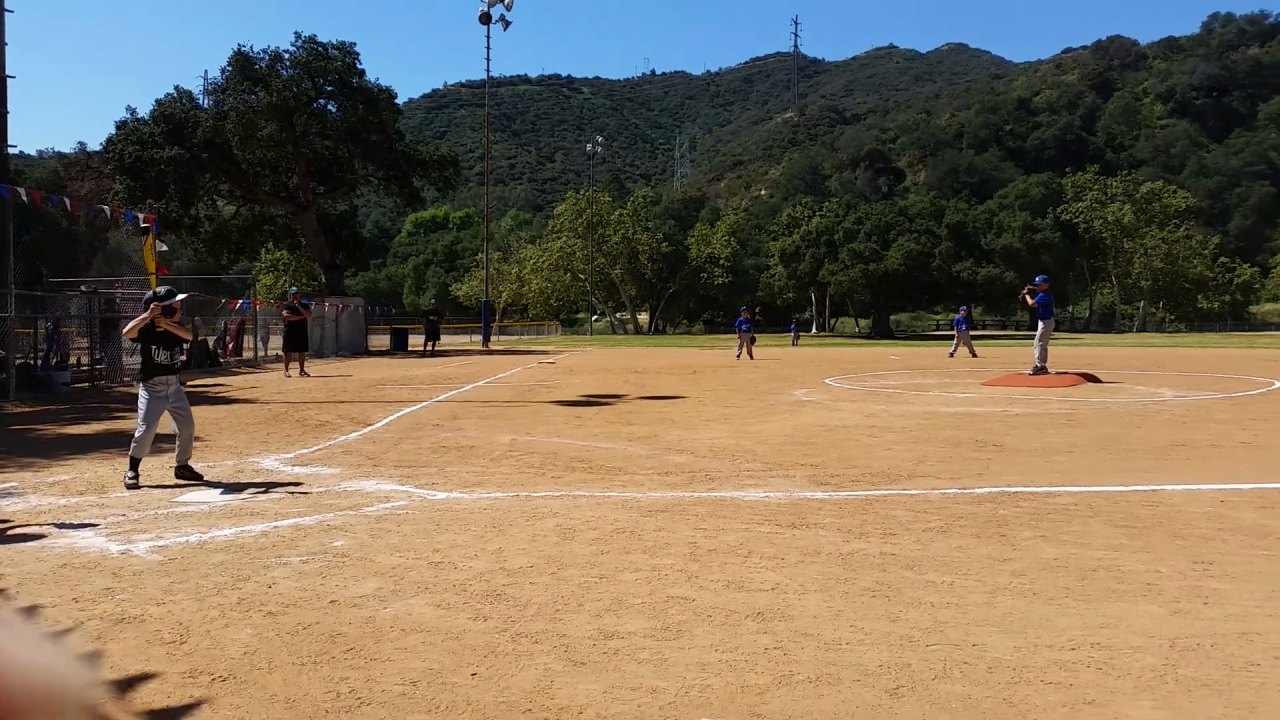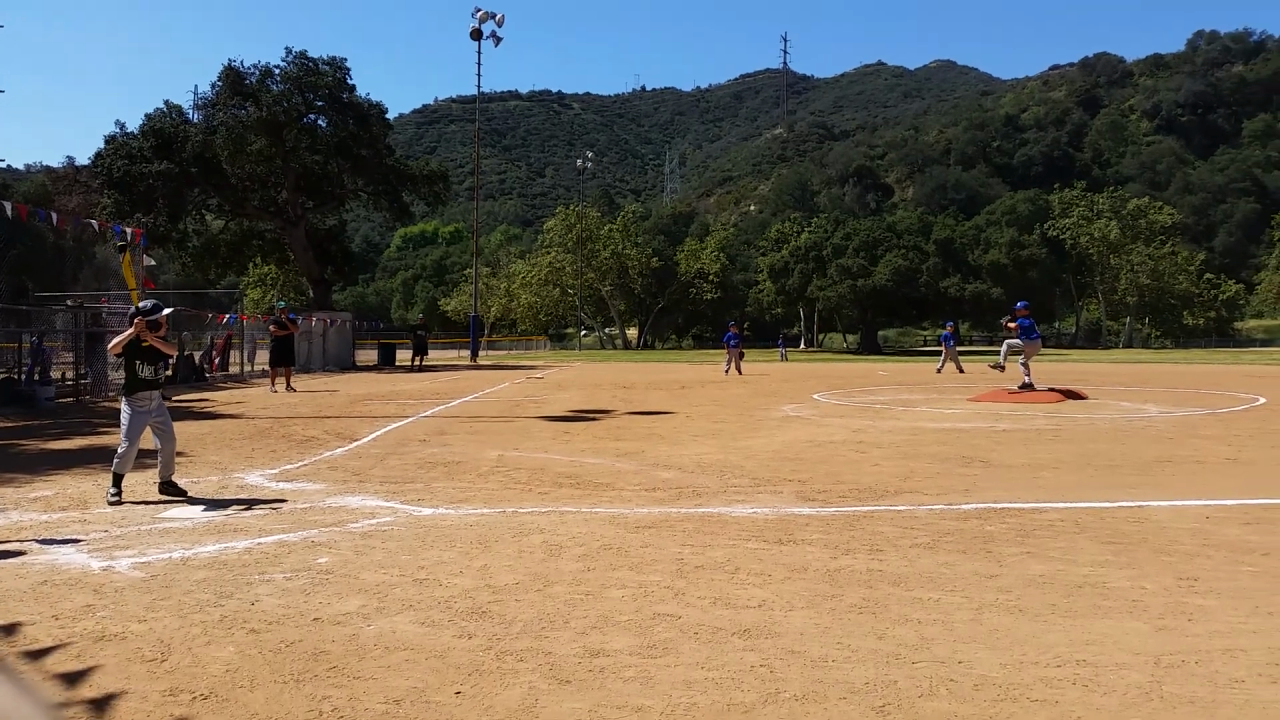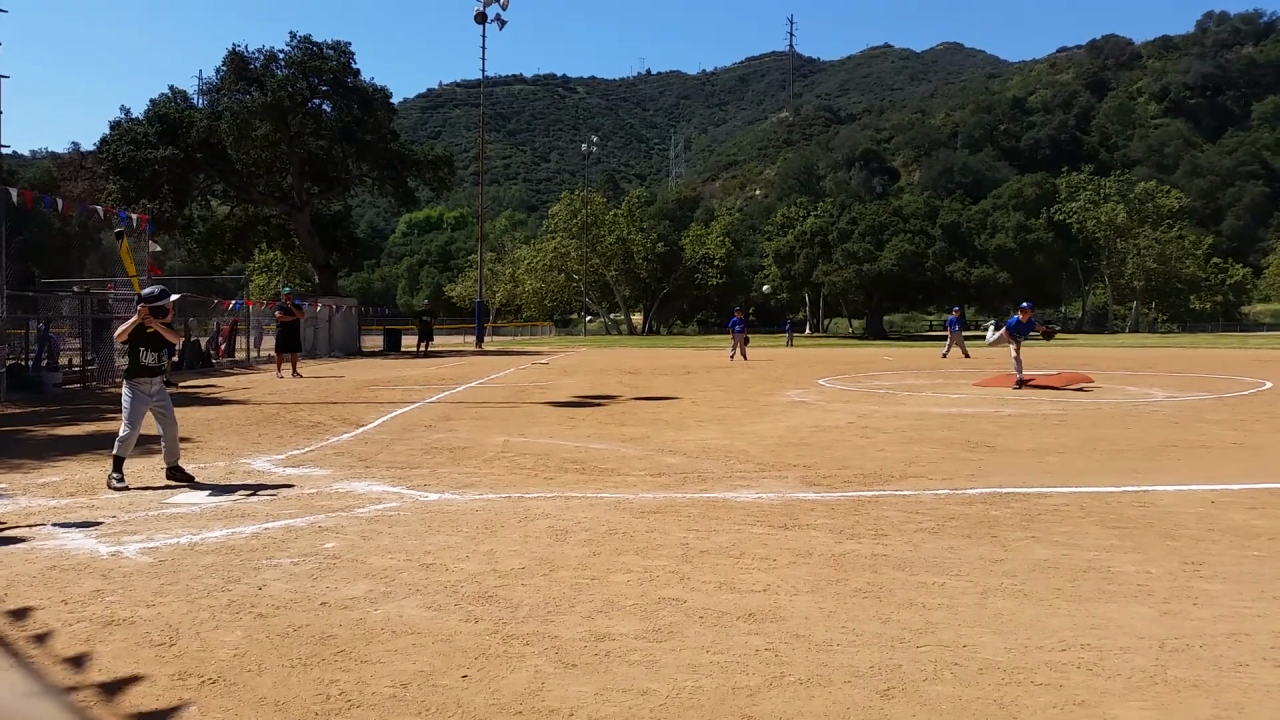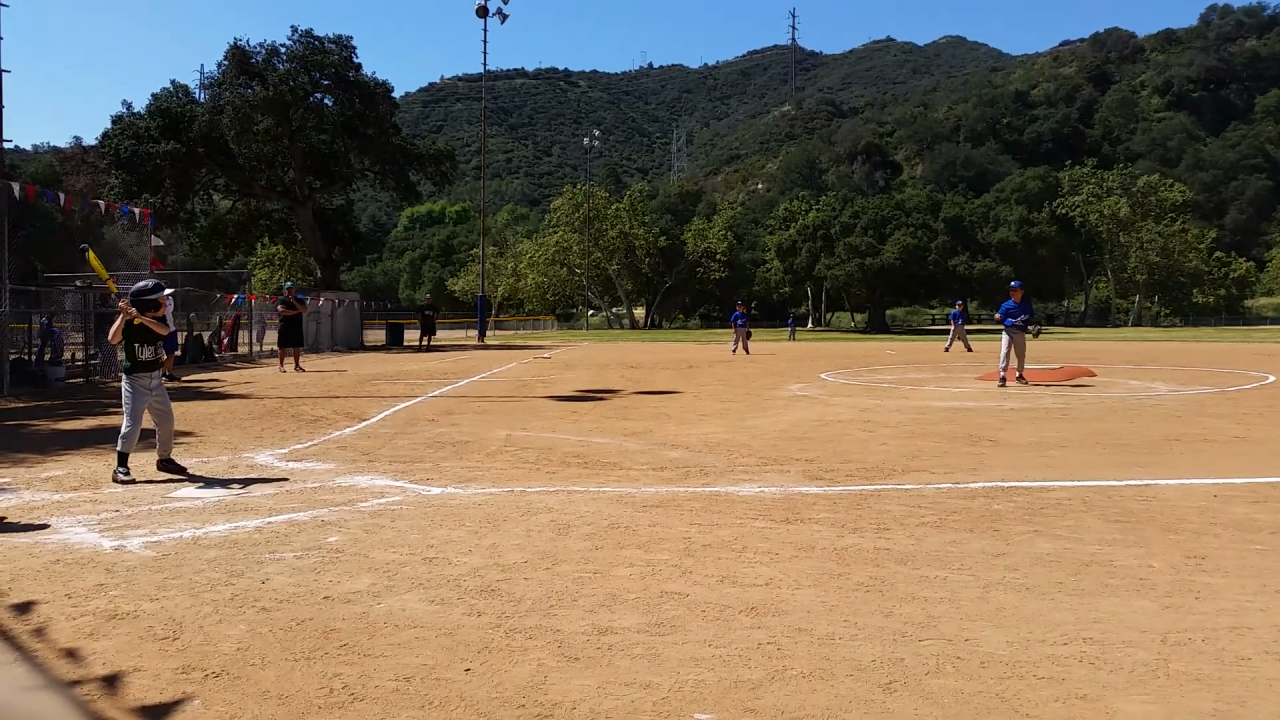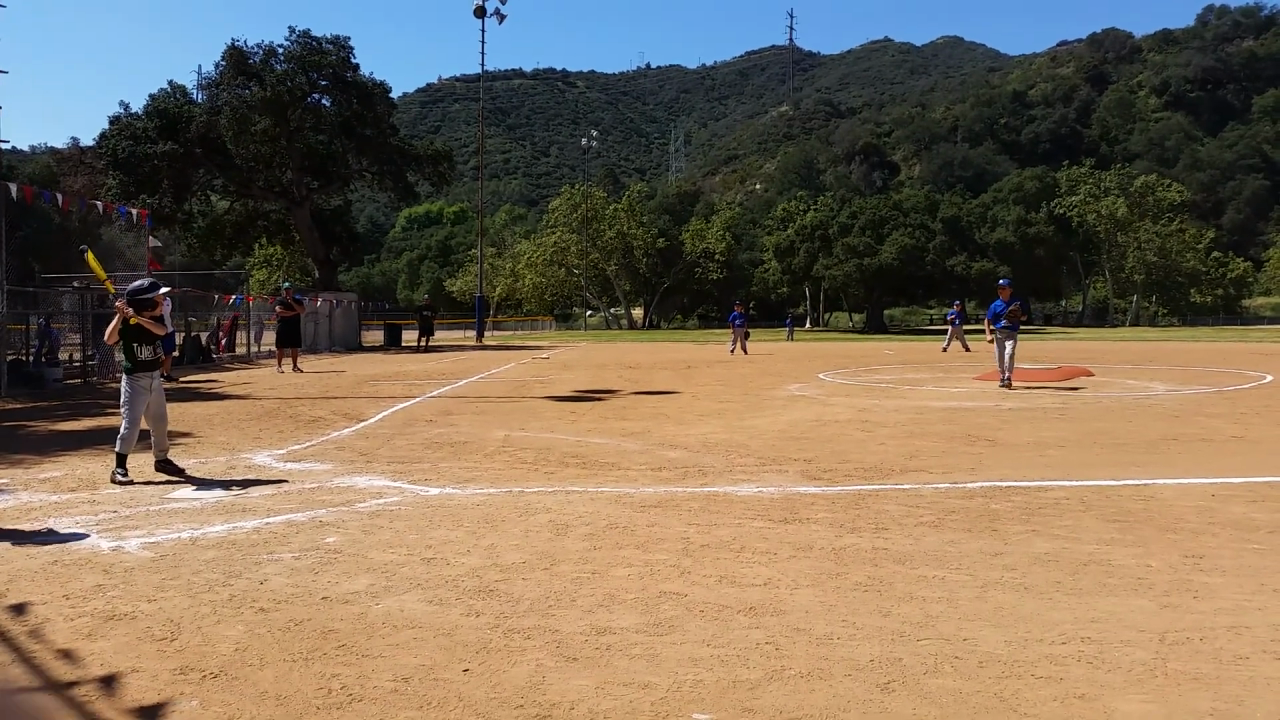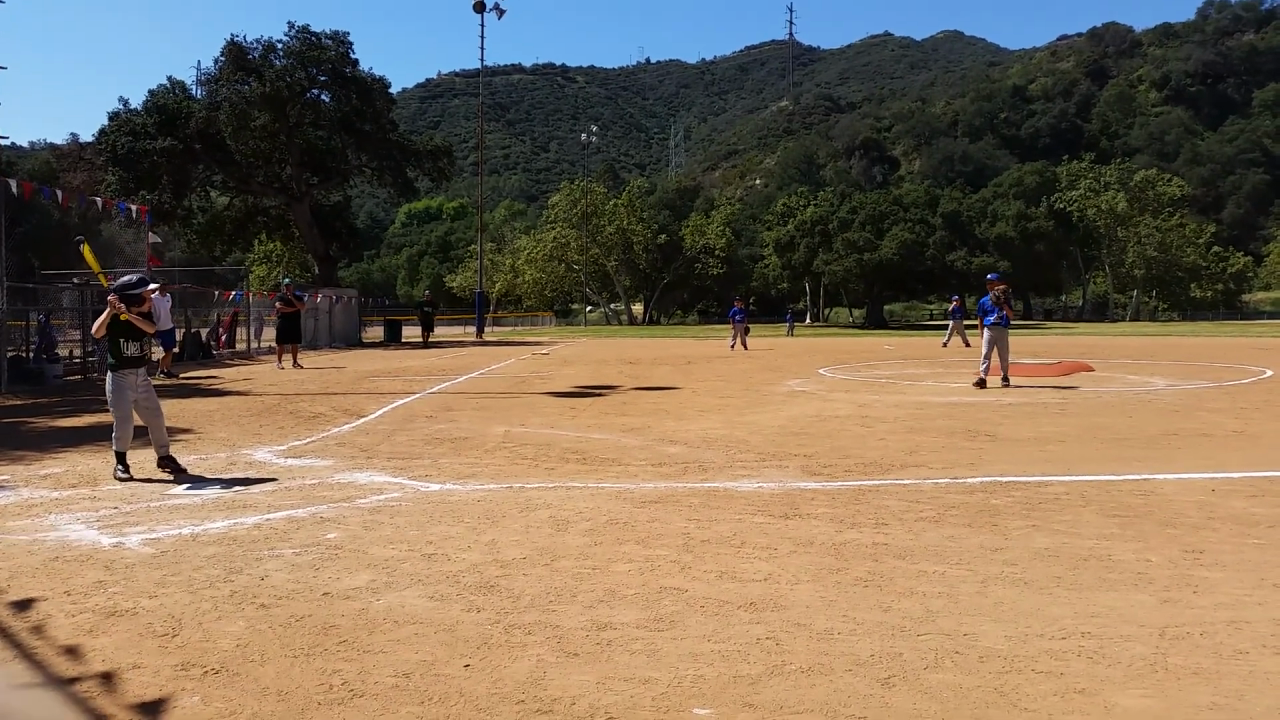
dt=0.7s
person 1, frame 1
left shoulder: (174, 327)
right shoulder: (147, 329)
left elbow: (188, 335)
right elbow: (127, 333)
left wrist: (167, 325)
right wrist: (148, 315)
left hip: (174, 385)
right hip: (151, 387)
left knee: (186, 426)
right knee: (146, 428)
left ankle: (182, 466)
right ankle: (132, 471)
person 1, frame 2
left shoulder: (160, 342)
right shoulder: (132, 343)
left elbow: (173, 350)
right elbow: (112, 348)
left wrist: (152, 339)
right wrist: (132, 330)
left hip: (156, 400)
right hip: (134, 401)
left knee: (168, 441)
right knee: (129, 444)
left ankle: (166, 482)
right ankle: (115, 487)
person 1, frame 3
left shoulder: (164, 327)
right shoulder: (137, 328)
left elbow: (176, 339)
right elbow: (118, 337)
left wrist: (156, 325)
right wrist: (137, 318)
left hip: (158, 386)
right hip: (135, 386)
left knee: (170, 426)
right knee: (130, 428)
left ankle: (173, 467)
right ankle: (115, 474)
person 1, frame 4
left shoulder: (158, 320)
right shoulder: (129, 324)
left elbow: (165, 331)
right elbow: (113, 339)
left wrist: (142, 318)
right wrist: (123, 316)
left hip: (156, 379)
right hip: (134, 381)
left knee: (166, 420)
right knee: (132, 422)
left ankle: (164, 459)
right ankle: (121, 468)
person 1, frame 5
left shoulder: (156, 319)
right shoulder: (126, 324)
left elbow: (162, 330)
right elbow: (109, 340)
left wrist: (138, 319)
right wrist: (120, 316)
left hip: (155, 378)
right hip: (134, 380)
left knee: (159, 421)
right knee: (131, 423)
left ankle: (161, 459)
right ankle: (119, 468)
person 1, frame 6
left shoulder: (144, 316)
right shoulder: (114, 319)
left elbow: (151, 329)
right elbow: (96, 333)
left wrist: (129, 315)
right wrist: (109, 310)
left hip: (141, 375)
right hip: (119, 377)
left knee: (155, 417)
right knee: (123, 421)
left ankle: (164, 457)
right ankle: (120, 464)
